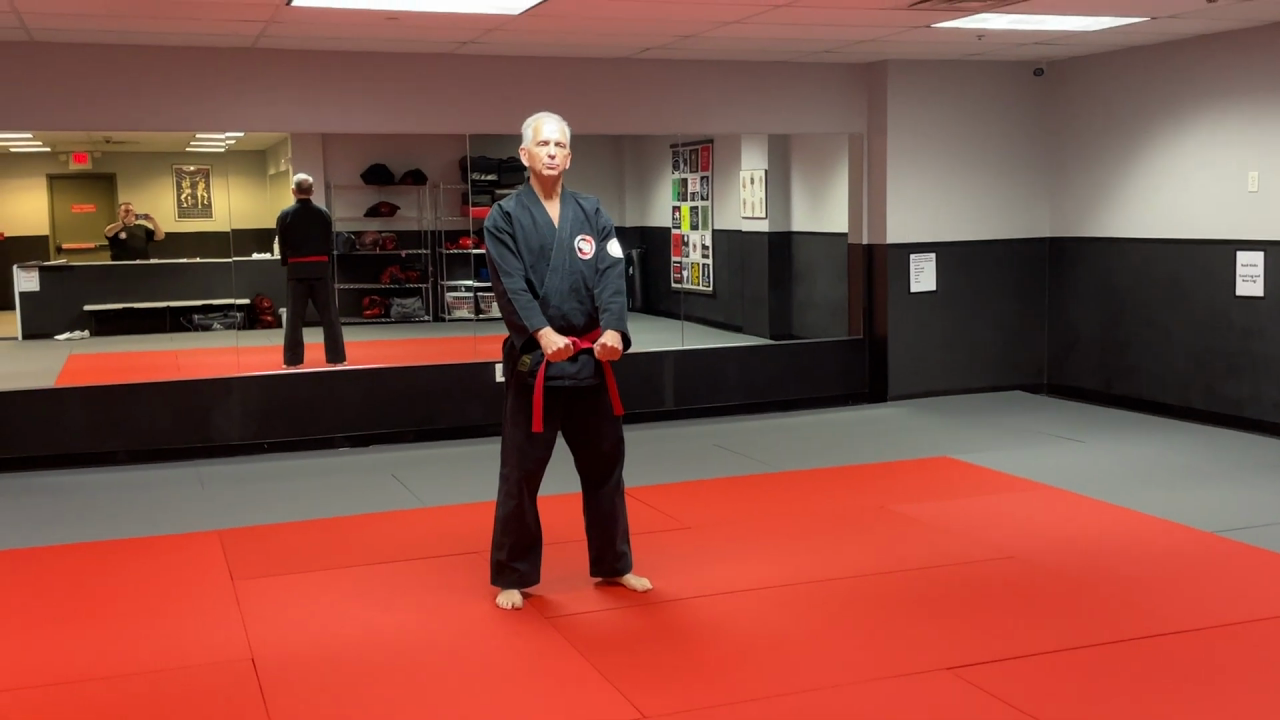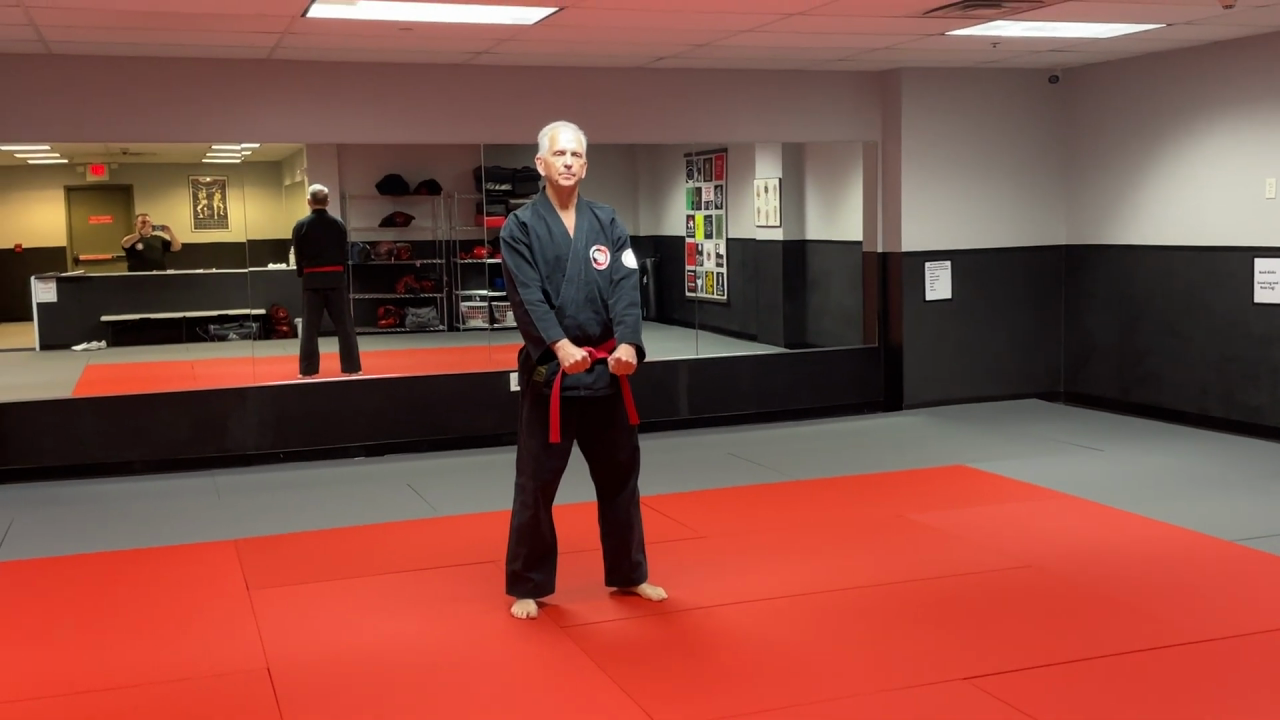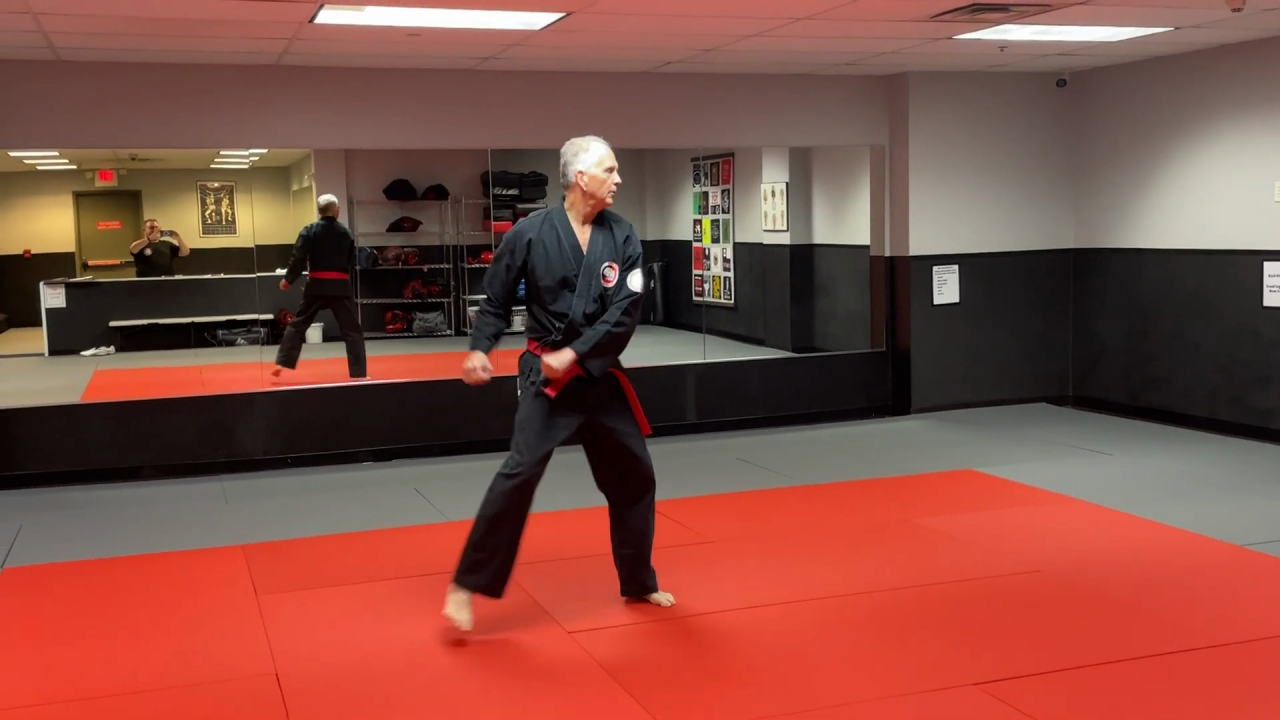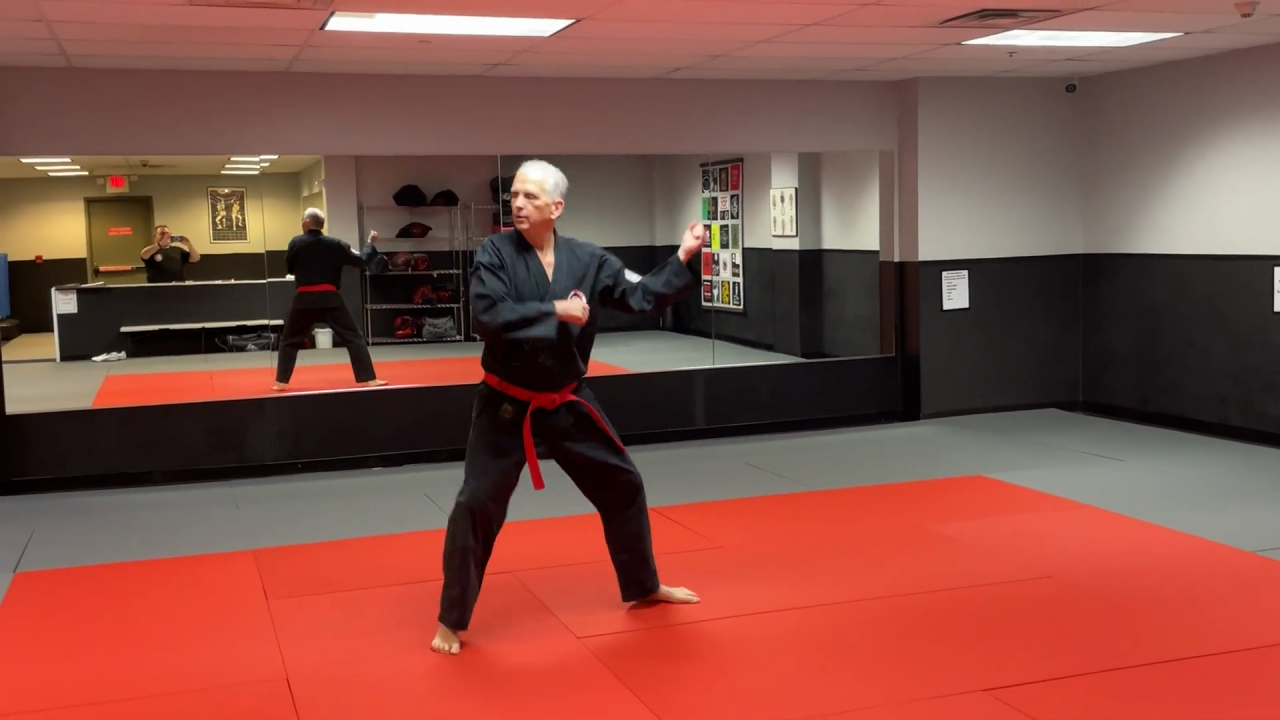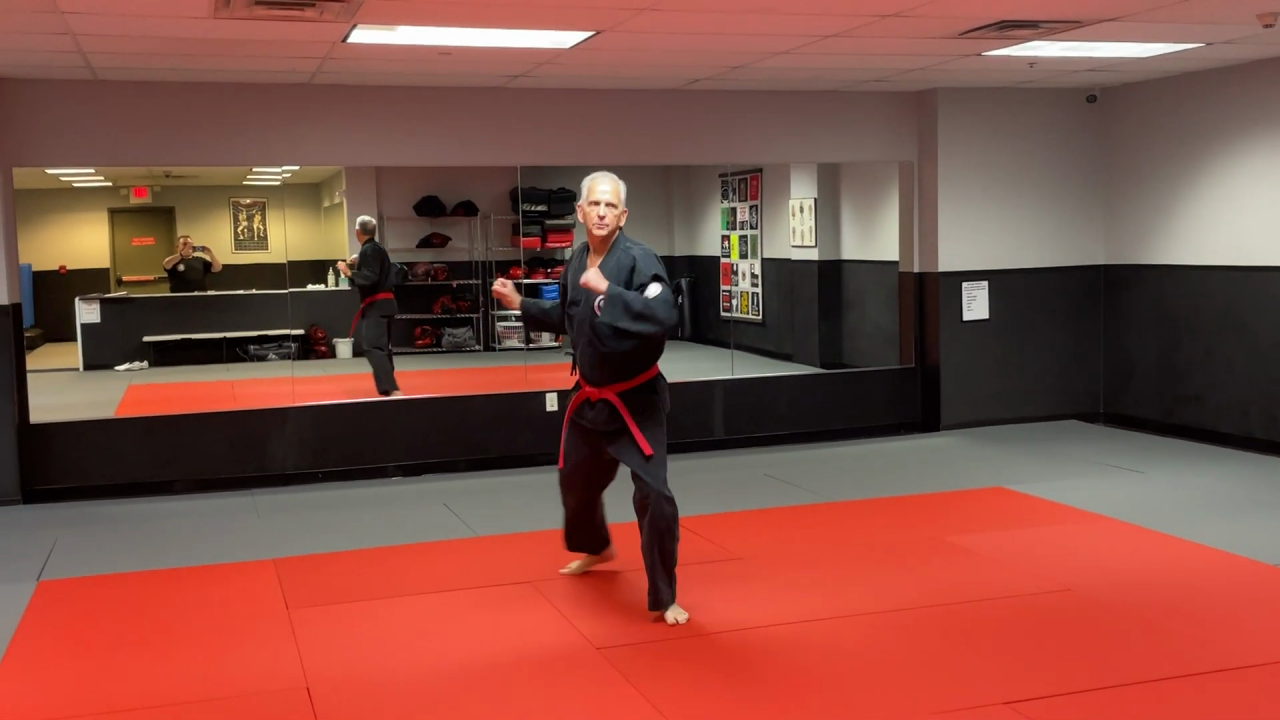
dt=1s
person 1, frame 1
left shoulder: (591, 213)
right shoulder: (504, 217)
left elbow: (610, 275)
right elbow: (511, 286)
left wrist: (613, 329)
right wrist: (543, 334)
left hip: (590, 358)
right hip: (532, 359)
left knee: (604, 465)
right knee: (521, 473)
left ankle: (612, 565)
right ankle: (512, 576)
person 1, frame 2
left shoulder: (606, 222)
right shoulder: (520, 227)
left elbow: (625, 287)
right elbow: (527, 297)
left wrist: (627, 343)
right wrist: (561, 346)
left hip: (605, 368)
right hip: (548, 370)
left knee: (619, 474)
right knee: (536, 483)
left ankle: (628, 574)
right ankle: (527, 586)
person 1, frame 3
left shoulder: (622, 234)
right shoulder: (533, 231)
left elbow: (626, 311)
right elbow: (498, 293)
left wrist: (576, 352)
right wrist: (480, 346)
left hip: (601, 375)
right hip: (545, 375)
left knee: (635, 477)
right knee: (519, 475)
left ankle: (638, 583)
right ankle: (467, 587)
person 1, frame 4
left shoulder: (588, 258)
right shoulder: (496, 253)
left elbow: (646, 295)
right elbow: (489, 316)
left wrist: (682, 258)
right wrist: (553, 312)
left hip: (568, 403)
right hip: (506, 405)
left knee: (622, 487)
right knee: (477, 508)
left ankle: (645, 586)
right ankle: (453, 622)
person 1, frame 5
left shoulder: (637, 259)
right shoulder: (579, 261)
left elbow: (662, 318)
left wrist: (610, 292)
right wrist: (520, 301)
left hip: (636, 397)
right hip: (591, 394)
left knee: (654, 494)
right knee: (577, 480)
left ankle: (665, 597)
right ankle: (595, 549)
person 2, frame 1
left shoulder: (285, 215)
right shoulder: (323, 214)
left elbow: (283, 246)
right elbow: (330, 243)
left hip: (297, 269)
right hip: (320, 267)
left knee: (294, 316)
right knee: (329, 314)
left ankle: (292, 360)
right ankle: (337, 357)
person 2, frame 2
left shoulder: (301, 226)
right shoulder: (339, 224)
left elbow: (298, 257)
right elbow: (345, 254)
left hip: (312, 279)
right hip: (335, 278)
left knee: (310, 326)
right knee: (344, 324)
left ankle: (308, 370)
right ankle: (352, 367)
person 2, frame 3
left shoulder: (310, 230)
right shoulder: (345, 232)
left elbow: (298, 257)
right elbow: (351, 261)
left wrist: (289, 279)
left hip: (316, 285)
right hip: (340, 286)
left knee: (298, 325)
right knee: (352, 330)
left ankle: (282, 363)
right ankle: (359, 373)
person 2, frame 4
left shoulder: (297, 243)
right shoulder: (335, 244)
left elbow: (290, 267)
right elbow: (360, 261)
left hip: (306, 298)
right hip: (330, 297)
left knee: (290, 339)
right knee: (352, 337)
left ankle: (281, 381)
right ankle: (368, 378)
person 2, frame 5
left shoulder: (369, 250)
right shoulder: (376, 248)
left elbow: (370, 278)
left wrist: (349, 272)
right wrist: (359, 265)
left hip: (376, 305)
right hip: (384, 303)
left knee: (373, 347)
right knee: (381, 347)
left ankle: (391, 390)
right ankle: (389, 388)
